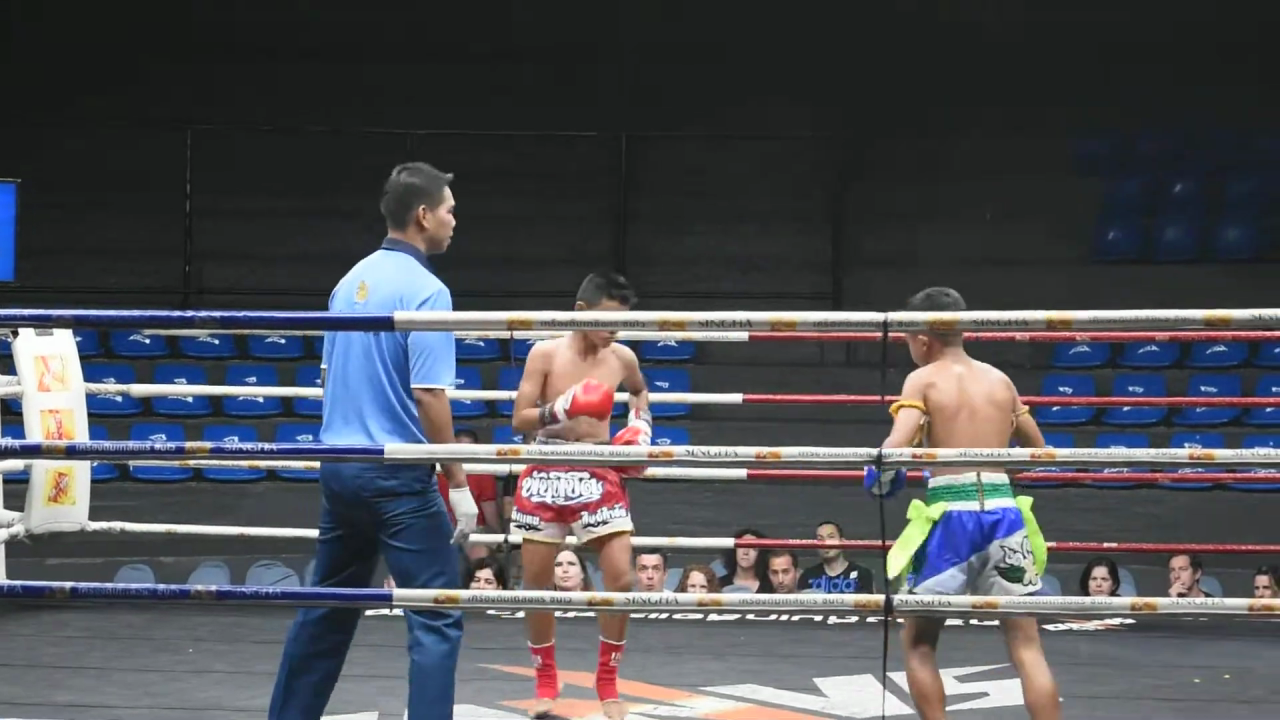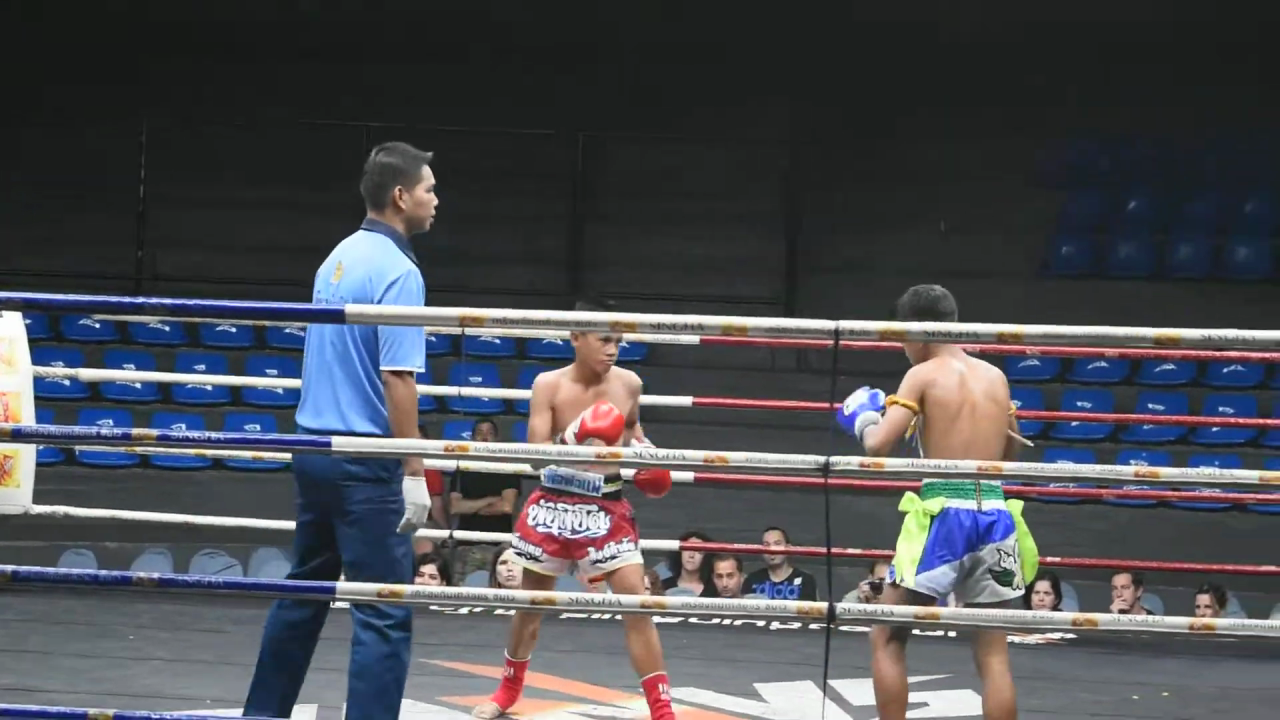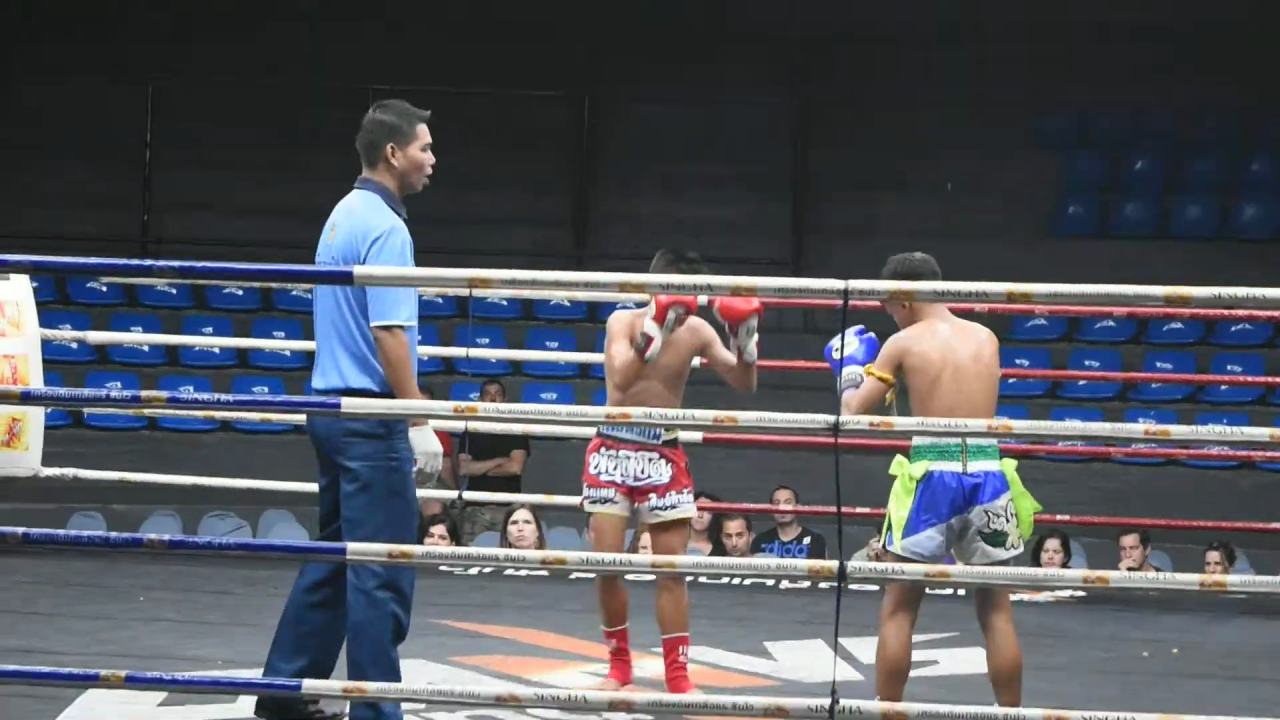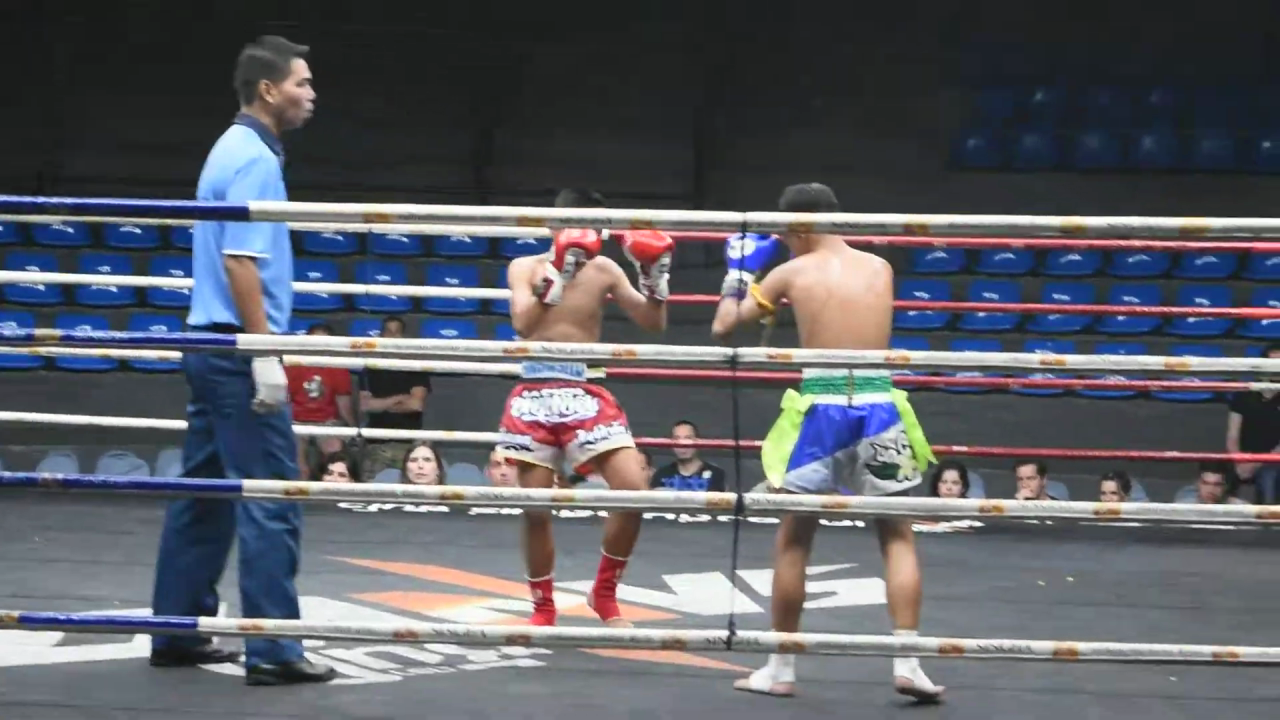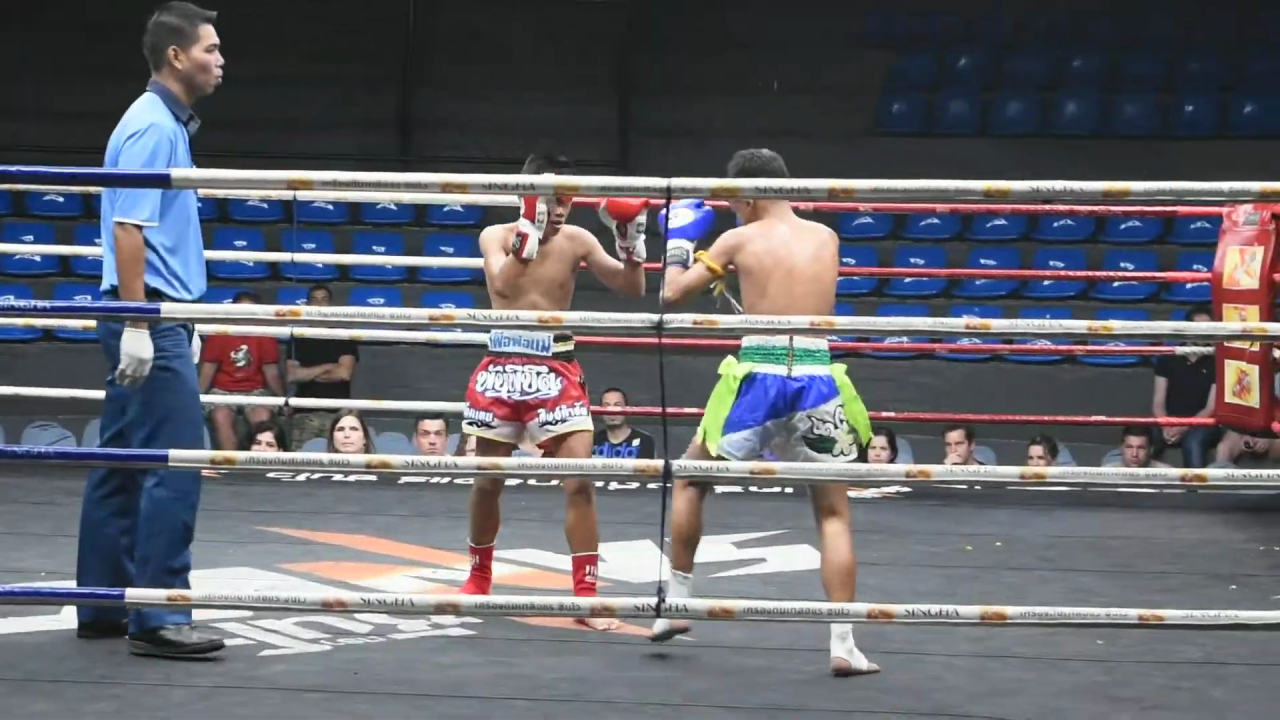
dt=0.3s
person 1, frame 1
left shoulder: (351, 280)
right shoulder: (425, 290)
right elbow: (429, 396)
right wrist: (458, 484)
left hip: (339, 467)
right hip: (397, 475)
left knee: (327, 607)
right knee: (436, 617)
person 1, frame 2
left shoulder: (339, 257)
right shoulder: (398, 271)
right elbow: (397, 379)
right wrist: (414, 473)
left hip: (314, 446)
right hip: (363, 459)
left knee: (305, 591)
right knee: (384, 611)
person 1, frame 3
left shoulder: (344, 214)
right shoulder: (384, 225)
right elbow: (389, 333)
right wrist: (419, 422)
left hip: (331, 406)
right hip: (368, 416)
left knee: (333, 560)
right knee: (383, 571)
person 1, frame 4
left shoulder: (235, 151)
right shoulder: (253, 158)
right elbow: (240, 262)
right wrist: (266, 354)
left hip: (216, 348)
right hip: (238, 350)
left knee: (203, 492)
right knee: (270, 500)
left ankle: (177, 632)
right ankle: (274, 650)
person 1, frame 5
left shoulder: (165, 123)
right shoulder: (153, 126)
right elbow: (127, 230)
left wrist: (179, 323)
right wrist: (137, 325)
left hip: (148, 319)
right hip: (151, 321)
left knee: (122, 464)
right knee: (175, 465)
left ankle: (103, 604)
right ankle: (156, 616)
person 2, frame 1
left shoulder: (922, 380)
right shoulder: (1000, 380)
left elbow: (898, 446)
right elbow: (1037, 450)
left wrist: (883, 474)
left hip: (952, 516)
right hip: (1003, 513)
left knee: (917, 644)
right knee: (1026, 645)
person 2, frame 2
left shoulder: (922, 376)
right shoulder: (996, 377)
left elbow: (877, 444)
left wrist: (861, 419)
left hip: (945, 515)
right hip: (994, 517)
left knee: (887, 640)
right knee: (992, 653)
person 2, frame 3
left shoulder: (902, 343)
right shoulder: (986, 337)
left elbow: (852, 413)
left wrist: (850, 369)
left hip: (934, 477)
right hip: (988, 474)
left knee: (897, 611)
right knee: (996, 610)
person 2, frame 4
left shoulder: (791, 272)
right shoulder: (880, 268)
left elbow: (722, 327)
left wrist: (738, 270)
left hip: (822, 410)
right hip: (879, 407)
left knee: (793, 542)
right knee: (898, 539)
left ankle: (781, 669)
right ankle: (908, 662)
person 2, frame 5
left shoulder: (739, 239)
right shoulder: (827, 237)
left elbow: (672, 293)
left wrist: (679, 239)
left hip: (759, 378)
right hip: (816, 380)
left knee: (690, 477)
right knee: (834, 514)
left ankle: (677, 602)
right ankle: (842, 644)
person 3, frame 1
left shoulder: (622, 357)
right shoulder: (545, 353)
left elbow: (640, 393)
right elbow: (520, 420)
left wrist: (641, 426)
right wrist: (561, 409)
left hip: (599, 480)
right hip: (547, 477)
left knee: (621, 579)
right knee: (537, 582)
left ankle: (607, 683)
right ankle: (546, 683)
person 3, frame 2
left shoulder: (628, 384)
right shoulder: (548, 385)
right wrist: (574, 436)
left hip: (607, 507)
right hip: (554, 503)
left knee: (637, 606)
right knee: (530, 604)
person 3, frame 3
left shoulder: (698, 331)
right shoulder: (623, 321)
left elbow: (741, 378)
right elbow: (619, 380)
left wrist: (745, 331)
right wrist: (656, 326)
left hip: (663, 456)
right hip: (614, 451)
left knee: (672, 568)
left ankle: (677, 676)
right ankle: (619, 665)
person 3, frame 4
left shoulder: (603, 270)
right shoulder: (524, 267)
left elbow: (653, 322)
right elbow: (523, 324)
left wrist: (655, 273)
right wrist: (558, 272)
left hip: (588, 395)
right hip: (535, 395)
left knee: (634, 487)
right knee: (536, 509)
left ankle: (605, 593)
right ankle: (543, 610)
person 3, frame 5
left shoulder: (576, 239)
right shoulder: (495, 235)
left elbow: (633, 289)
right elbow: (502, 286)
left wrist: (630, 233)
right wrist: (530, 228)
left hip: (556, 371)
right hip: (502, 368)
left knee: (580, 480)
right knee: (487, 482)
left ankle: (586, 594)
right ankle: (478, 577)
